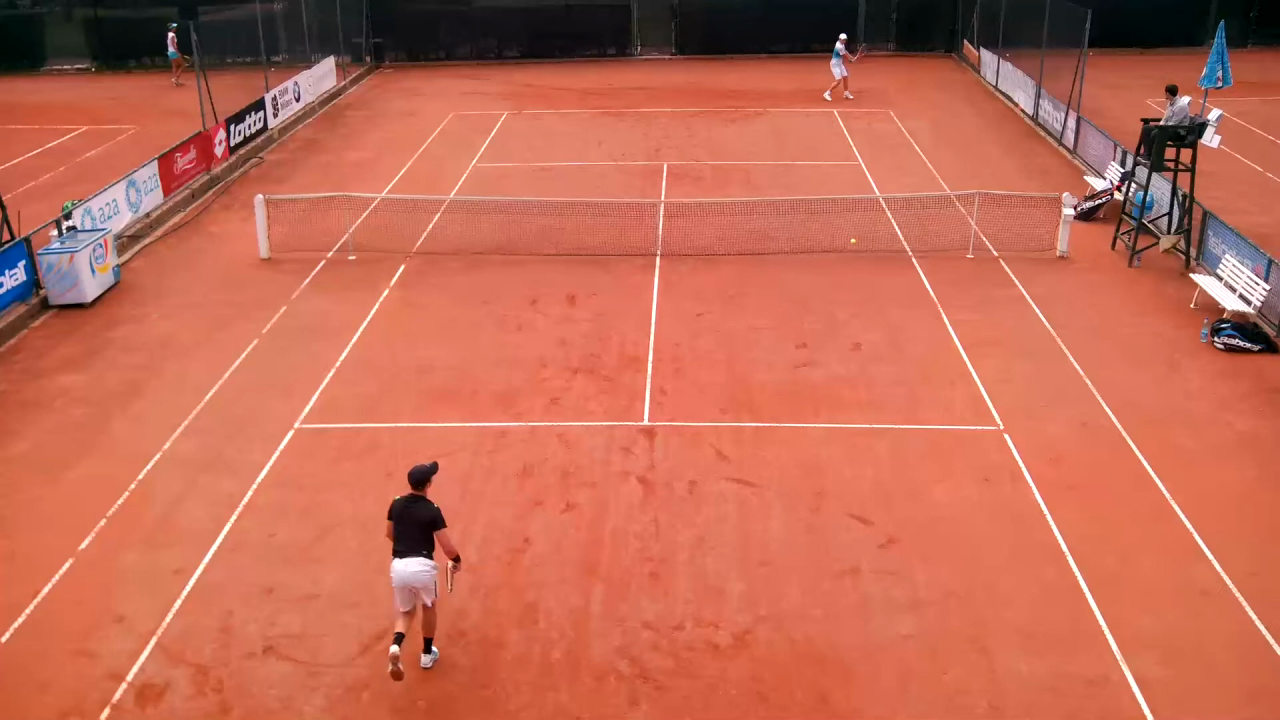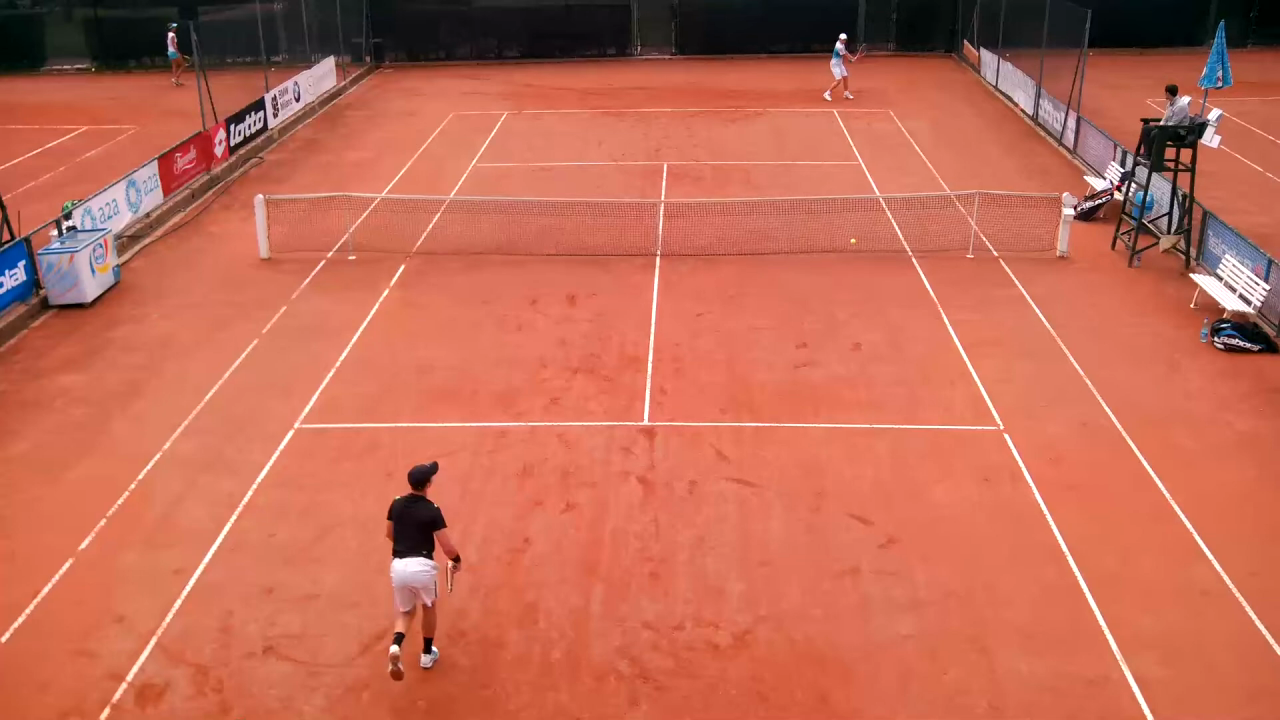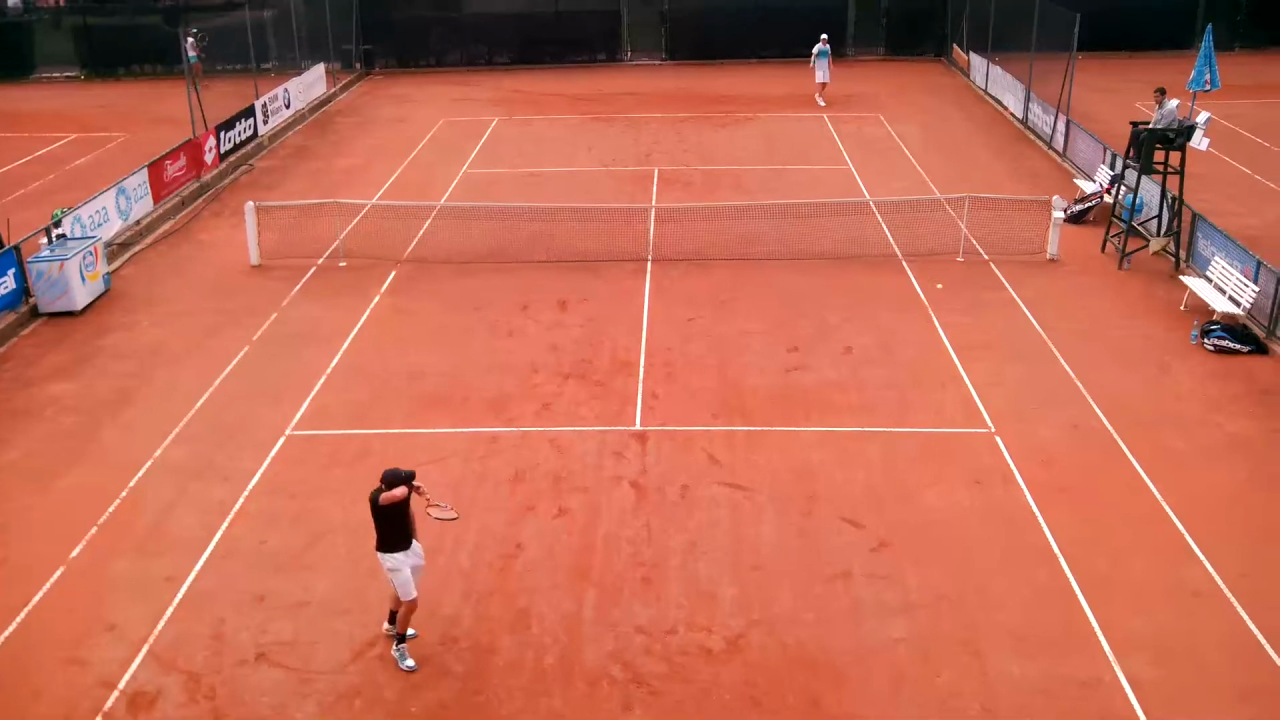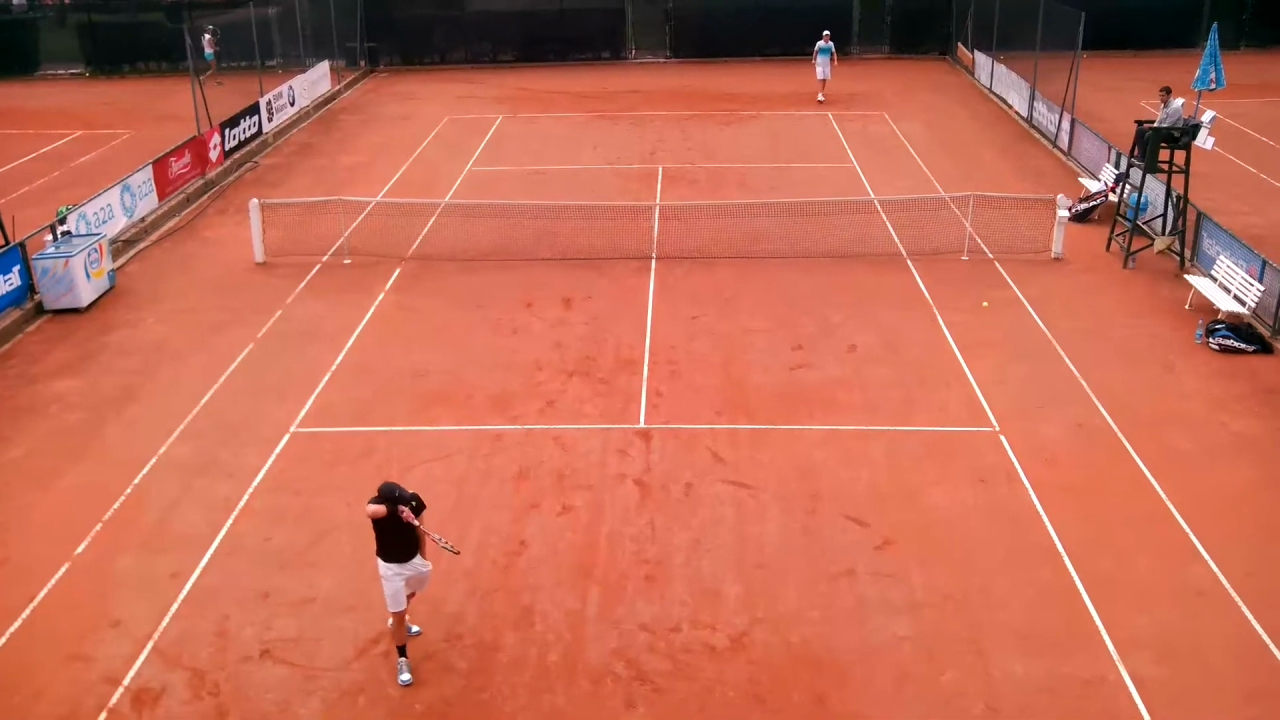
dt=0.3s
person 1, frame 1
left shoulder: (396, 504)
right shoulder: (432, 511)
right elbow: (447, 547)
right wrist: (457, 561)
left hip: (398, 567)
right hip: (422, 566)
left knee: (405, 612)
right knee: (428, 607)
left ankle: (396, 646)
right ankle: (427, 653)
person 1, frame 2
left shoulder: (396, 504)
right shoulder: (432, 511)
right elbow: (447, 548)
right wrist: (457, 561)
left hip: (398, 566)
right hip: (422, 566)
left knee: (405, 611)
right knee: (429, 607)
left ankle: (396, 645)
right ankle: (427, 653)
person 1, frame 3
left shoulder: (404, 488)
right shoulder: (377, 497)
right elbow: (394, 495)
left wrist: (414, 537)
right wrist: (412, 487)
left hip: (408, 547)
right hip: (393, 555)
left knee: (403, 589)
right knee: (411, 602)
left ankle: (392, 624)
right ankle: (400, 646)
person 1, frame 4
left shoulder: (413, 500)
right shoulder: (377, 504)
right elbow: (370, 511)
left wrist: (422, 555)
right wrist: (397, 510)
left hip: (413, 560)
right hip: (391, 566)
left knee: (409, 593)
right knee: (399, 614)
left ankle: (396, 621)
right ankle: (402, 661)
